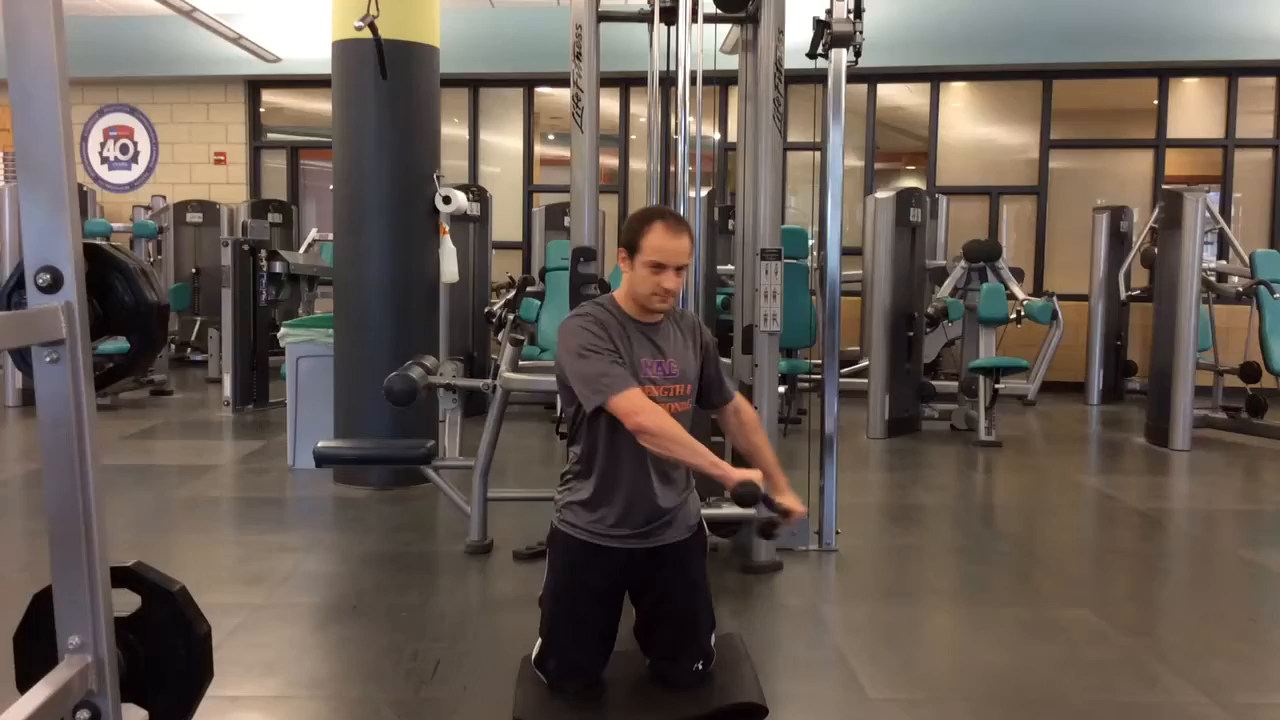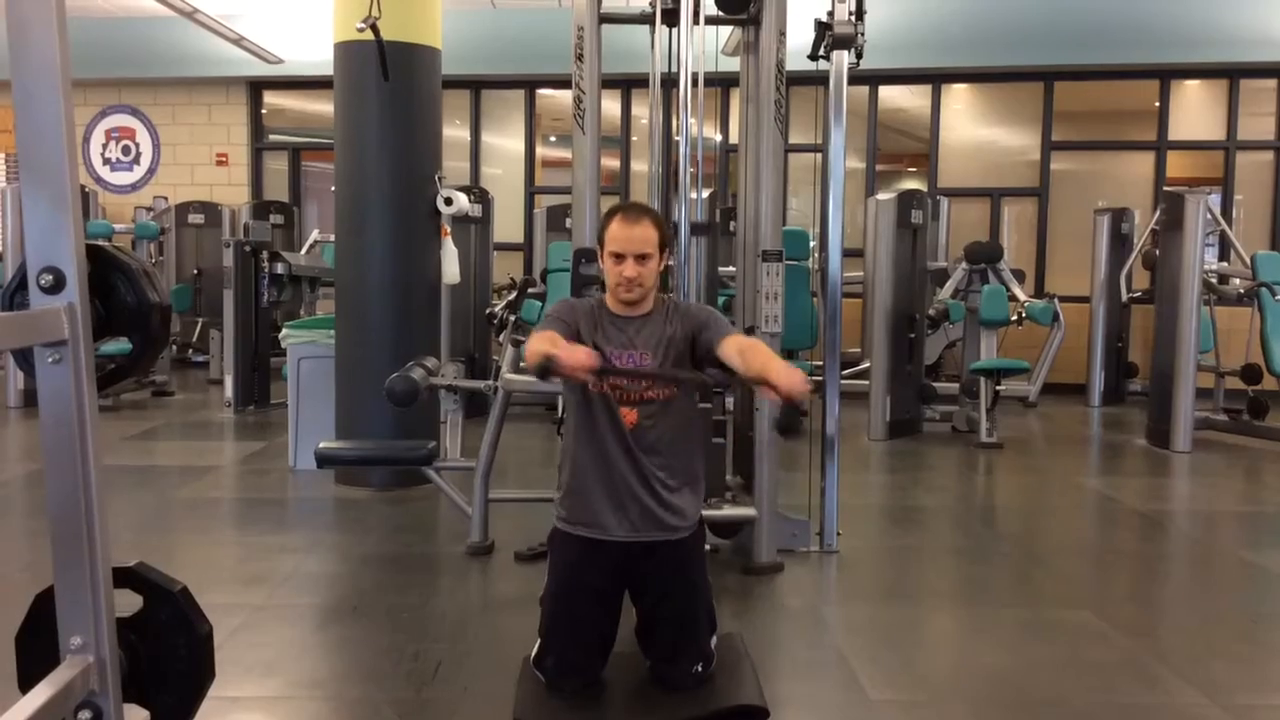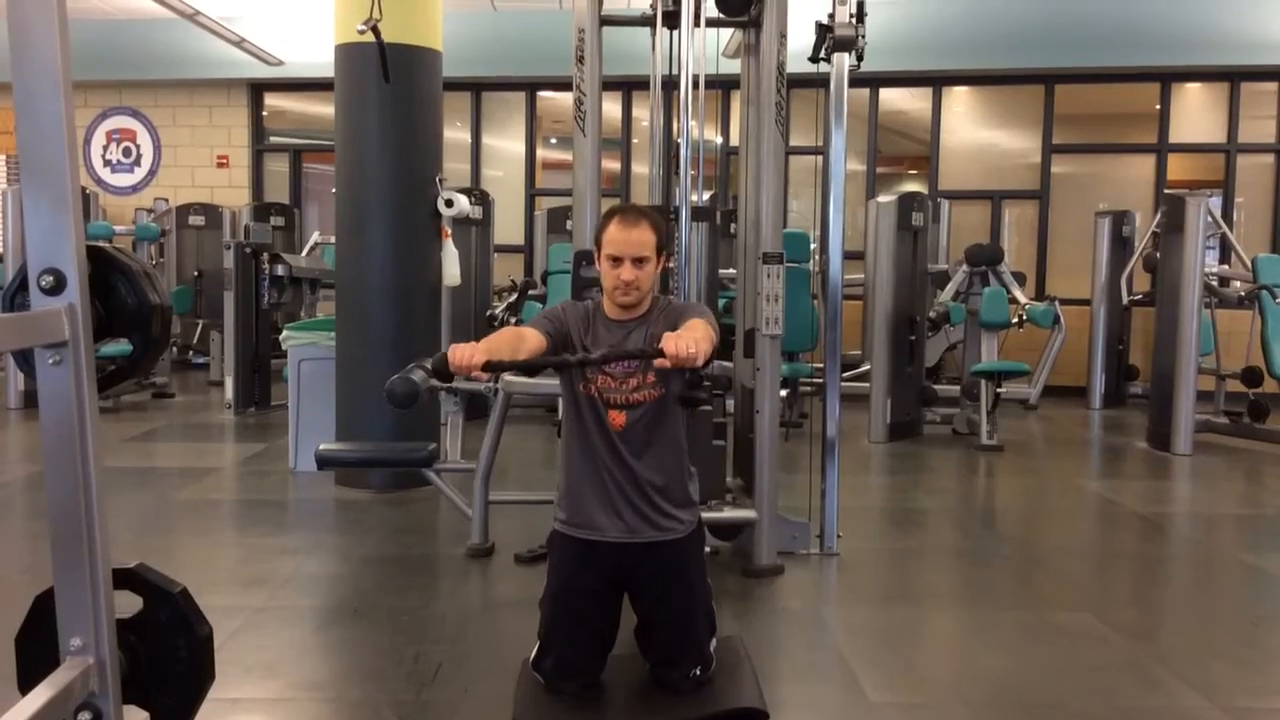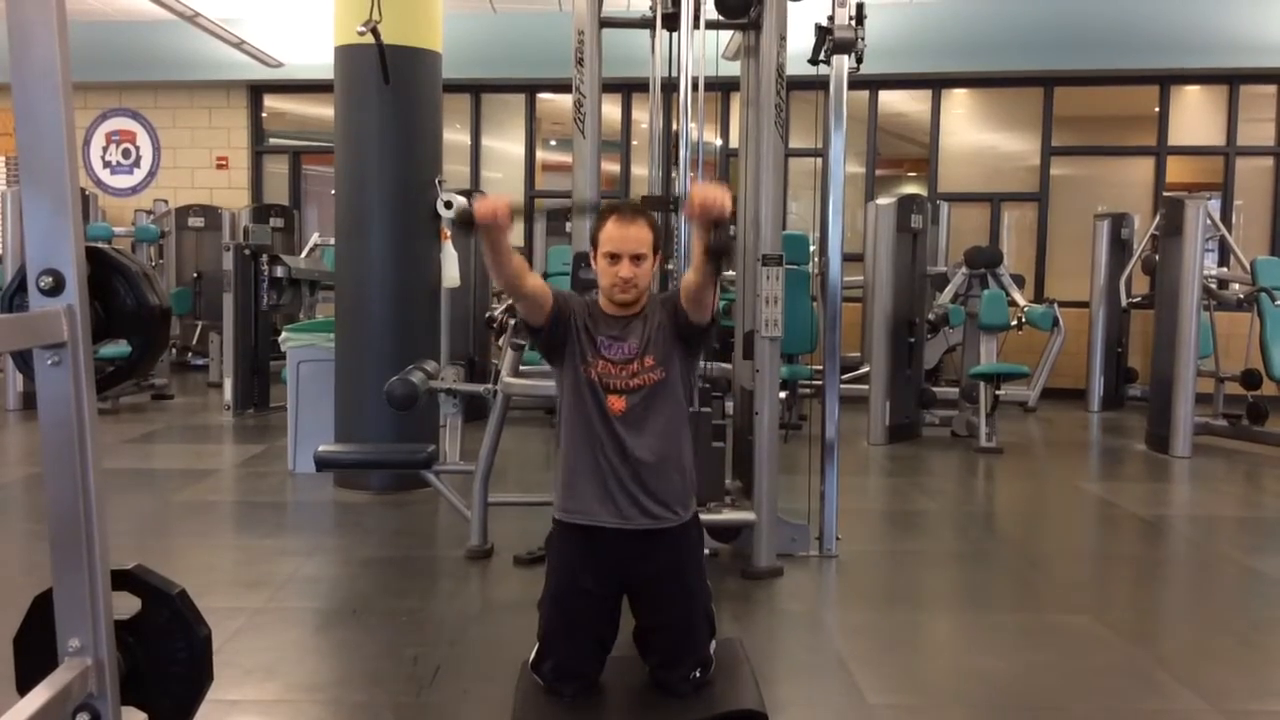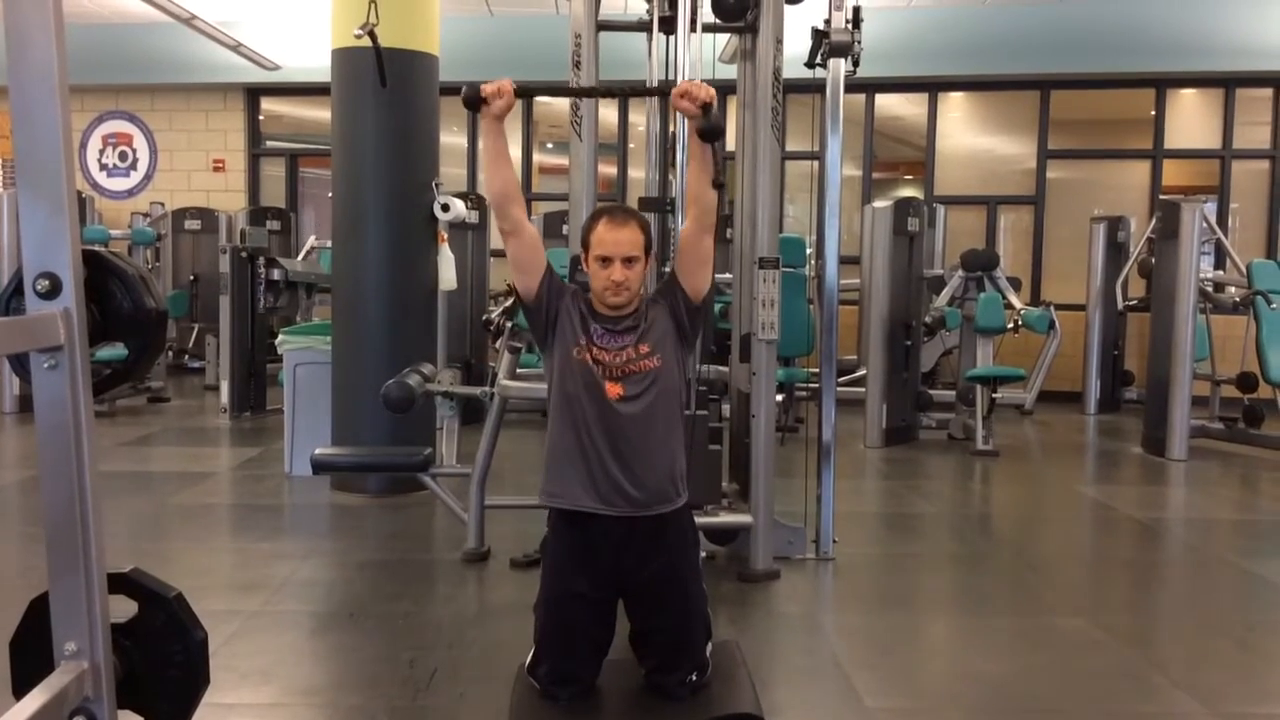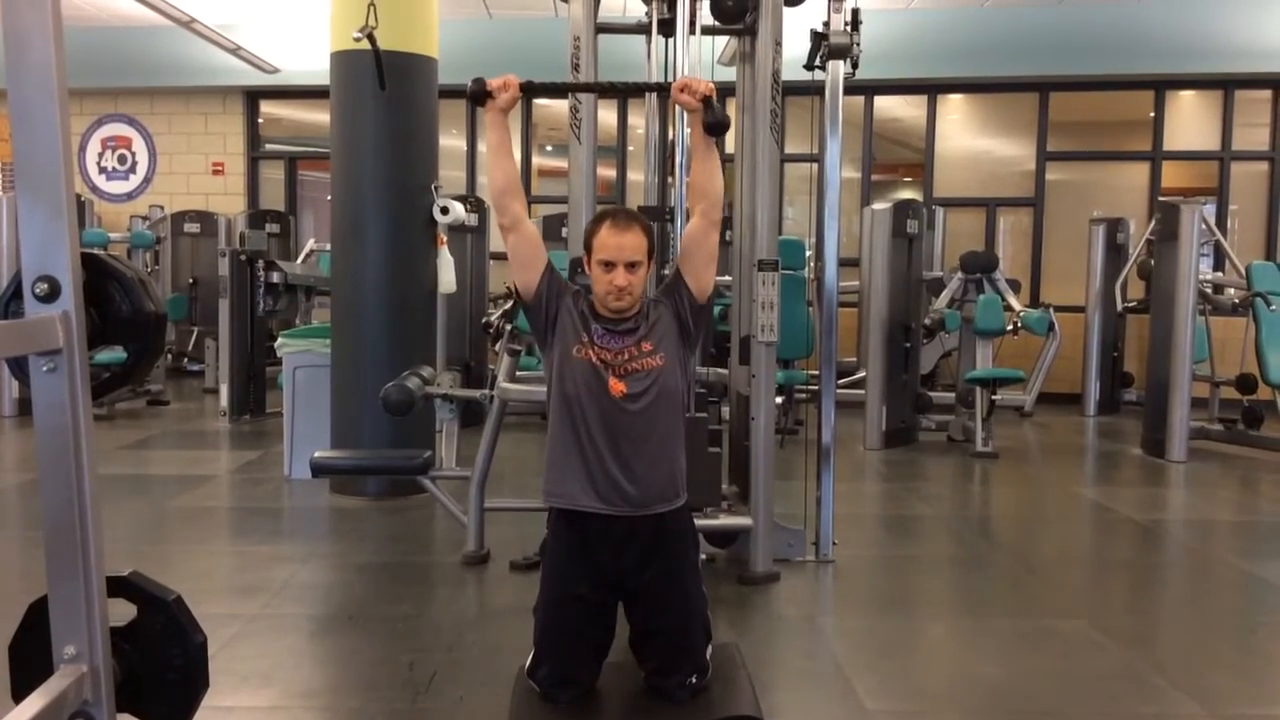
dt=0.5s
person 1, frame 1
left shoulder: (693, 332)
right shoulder: (585, 330)
left elbow: (733, 409)
right elbow: (639, 419)
left wrist: (779, 485)
right wrist: (723, 470)
left hip: (673, 531)
right hip: (589, 532)
left knee: (685, 673)
right knee: (567, 677)
left ankle: (649, 628)
right ankle: (612, 626)
person 1, frame 2
left shoulder: (690, 321)
right shoulder: (572, 317)
left elbow: (741, 349)
right elbow: (541, 345)
left wrist: (776, 370)
right wrist: (560, 353)
left hip: (671, 529)
right hip: (586, 528)
left knee: (685, 674)
right knee: (565, 676)
left ankle: (654, 630)
right ankle: (601, 628)
person 1, frame 3
left shoulder: (679, 319)
right shoulder: (569, 321)
left elbow: (700, 329)
right elbow: (523, 340)
left wrist: (691, 341)
right wrist: (480, 351)
left hip: (668, 531)
right hip: (583, 530)
left knee: (684, 675)
right knee: (564, 677)
left ankle: (653, 632)
right ankle: (604, 629)
person 1, frame 4
left shoulder: (676, 318)
right shoulder: (569, 320)
left elbow: (703, 280)
right elbow: (519, 285)
left wrist: (709, 222)
right wrist: (494, 234)
left hip: (667, 526)
right hip: (582, 526)
left knee: (684, 677)
right knee: (564, 678)
left ankle: (650, 638)
right ankle: (596, 634)
person 1, frame 5
left shoulder: (672, 317)
right shoulder: (558, 315)
left elbow: (701, 220)
right elbow: (511, 220)
left wrist: (699, 126)
right wrist: (492, 122)
left hip: (662, 523)
right hip: (577, 523)
left knee: (681, 679)
right knee: (560, 682)
left ankle: (650, 639)
right ankle: (593, 641)
person 1, frame 6
left shoulder: (675, 317)
right shoulder: (559, 315)
left elbow: (706, 216)
right elbow: (511, 215)
left wrist: (698, 119)
right wrist: (497, 116)
left hip: (661, 524)
right hip: (577, 525)
left knee: (681, 681)
right knee: (559, 683)
left ankle: (654, 649)
right ankle: (588, 644)
